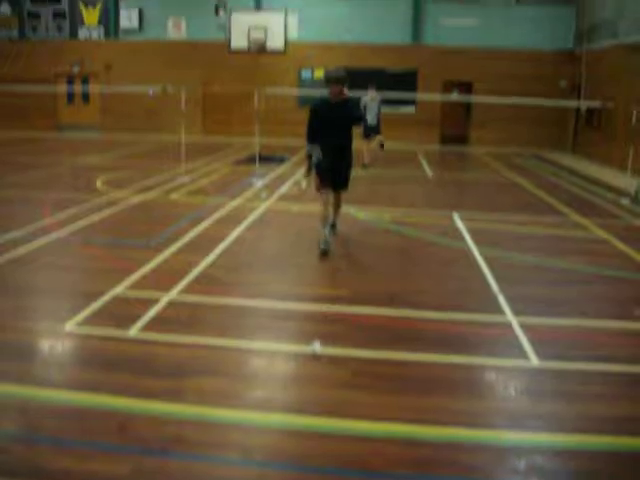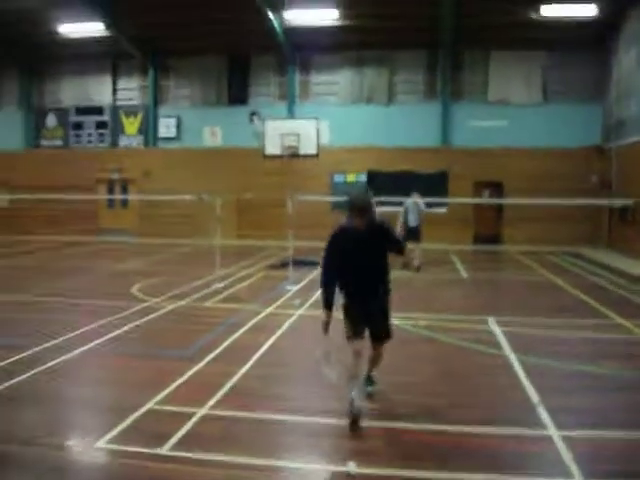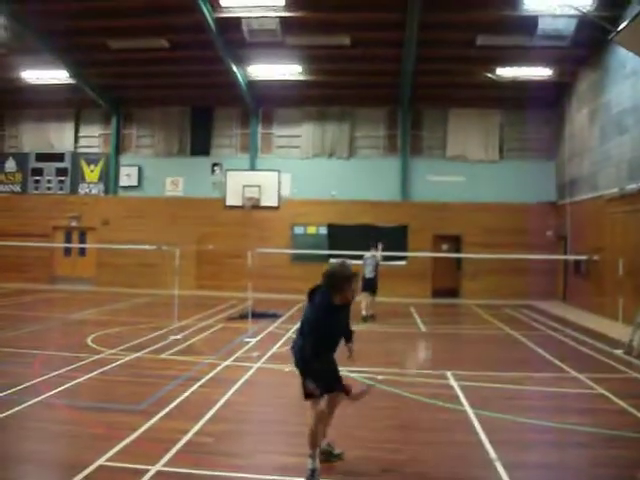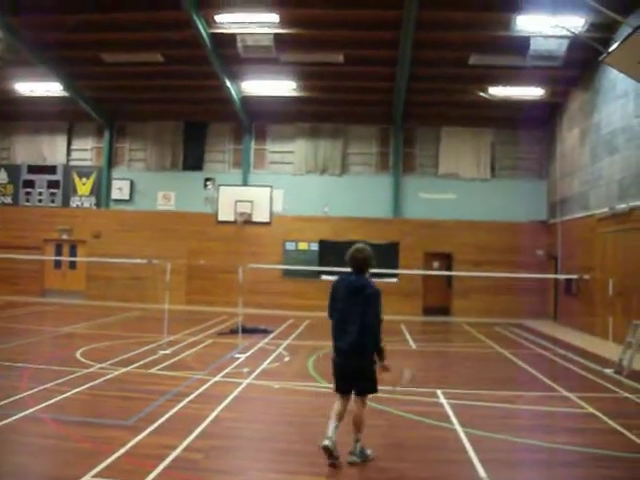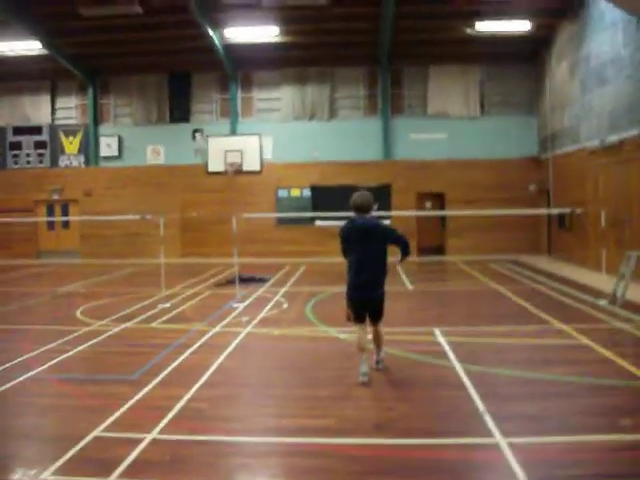
dt=1s
person 1, frame 1
left shoulder: (350, 104)
right shoulder: (318, 107)
left elbow: (358, 120)
right elbow: (311, 135)
left wrist: (347, 100)
right wrist: (309, 160)
left hip: (343, 158)
right hip: (323, 158)
left knee: (338, 195)
right knee: (326, 198)
left ankle: (333, 221)
right ankle: (325, 237)
person 1, frame 2
left shoulder: (379, 230)
right shoulder: (338, 237)
left elbow: (400, 249)
right elbow: (328, 274)
left wrist: (379, 224)
right wrist: (327, 308)
left hip: (378, 297)
right hip: (353, 300)
left knee: (378, 349)
right knee: (357, 350)
left ankle: (369, 375)
right ankle: (355, 404)
person 1, frame 3
left shoulder: (343, 300)
right shoulder: (316, 315)
right elbow: (315, 363)
left wrist: (348, 339)
right wrist: (346, 390)
left hip: (326, 355)
right hip: (309, 360)
left knee: (335, 398)
right knee: (319, 412)
left ankle: (322, 444)
person 1, frame 4
left shoulder: (338, 285)
right shoulder: (370, 291)
right elbow: (372, 327)
right wrist: (381, 356)
left hip: (340, 353)
right hip: (360, 355)
left knee: (342, 398)
right knee: (360, 400)
left ankle: (330, 437)
right ankle: (356, 449)
person 1, frame 5
left shoulder: (346, 230)
right shoulder: (382, 229)
right elbow: (404, 243)
right wrist: (403, 256)
left hip: (355, 286)
right hip: (376, 287)
left knee: (361, 327)
right knee: (376, 325)
left ankle: (364, 370)
right ankle: (379, 359)
